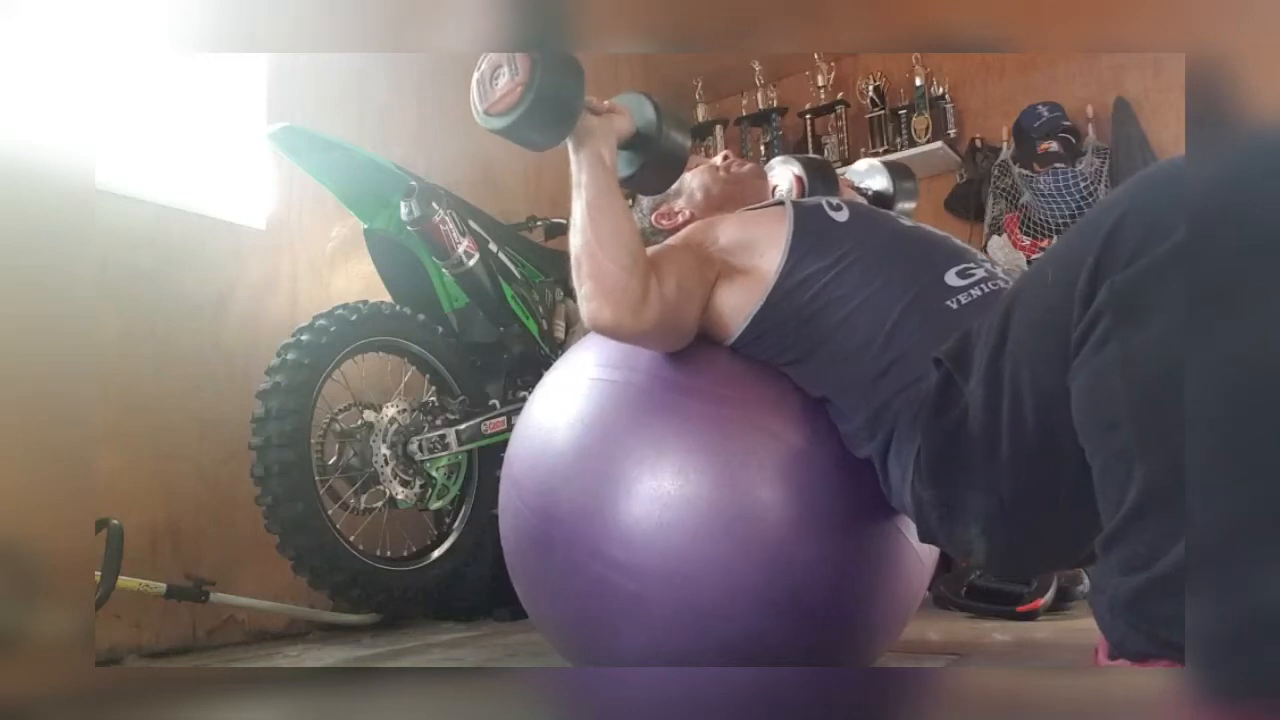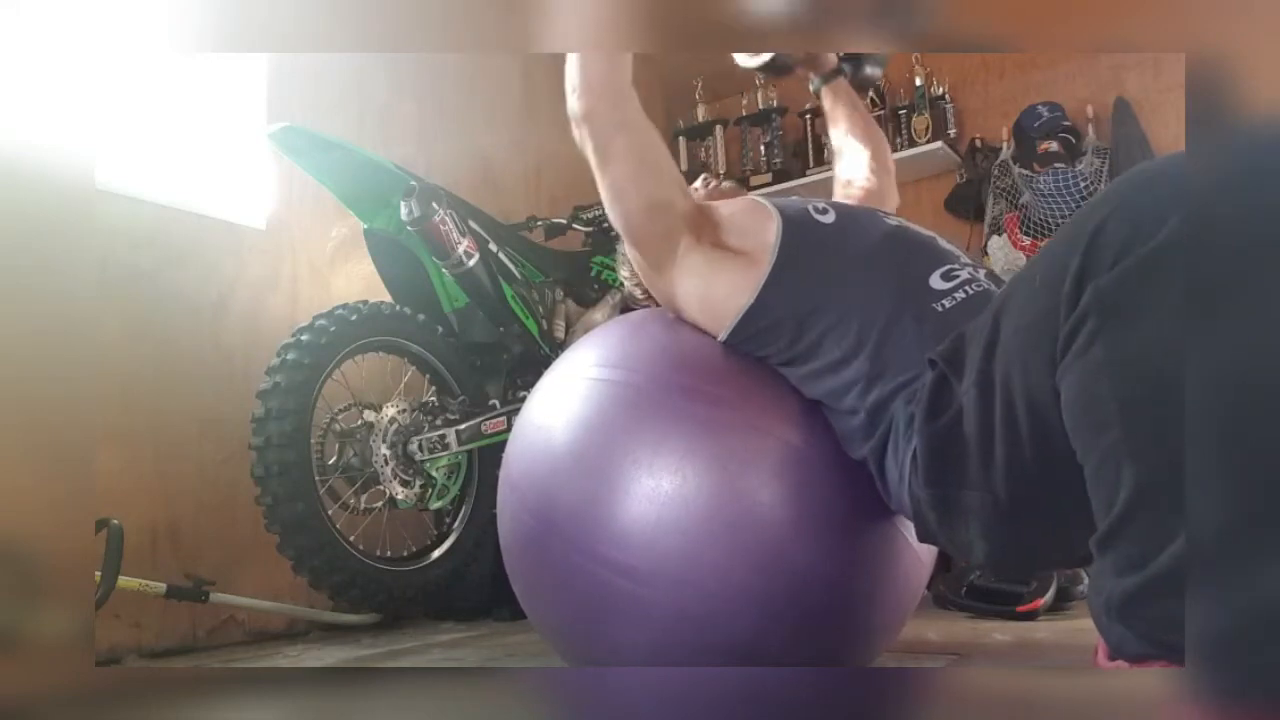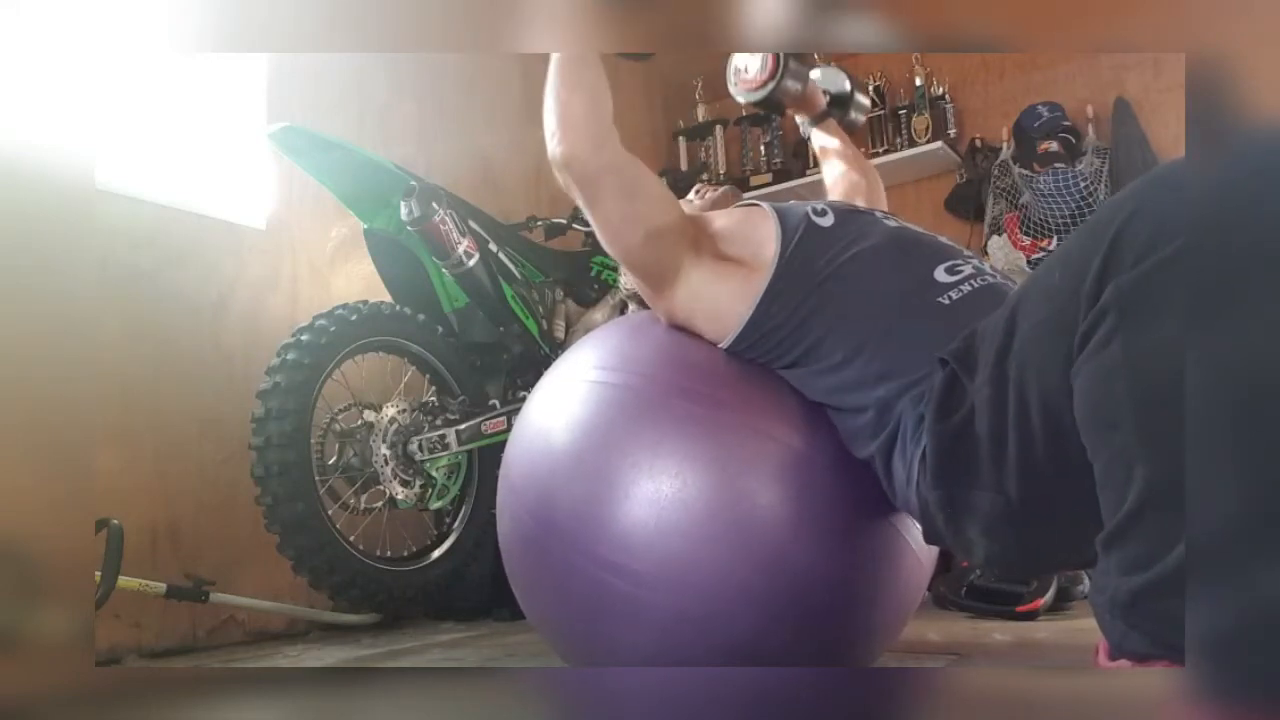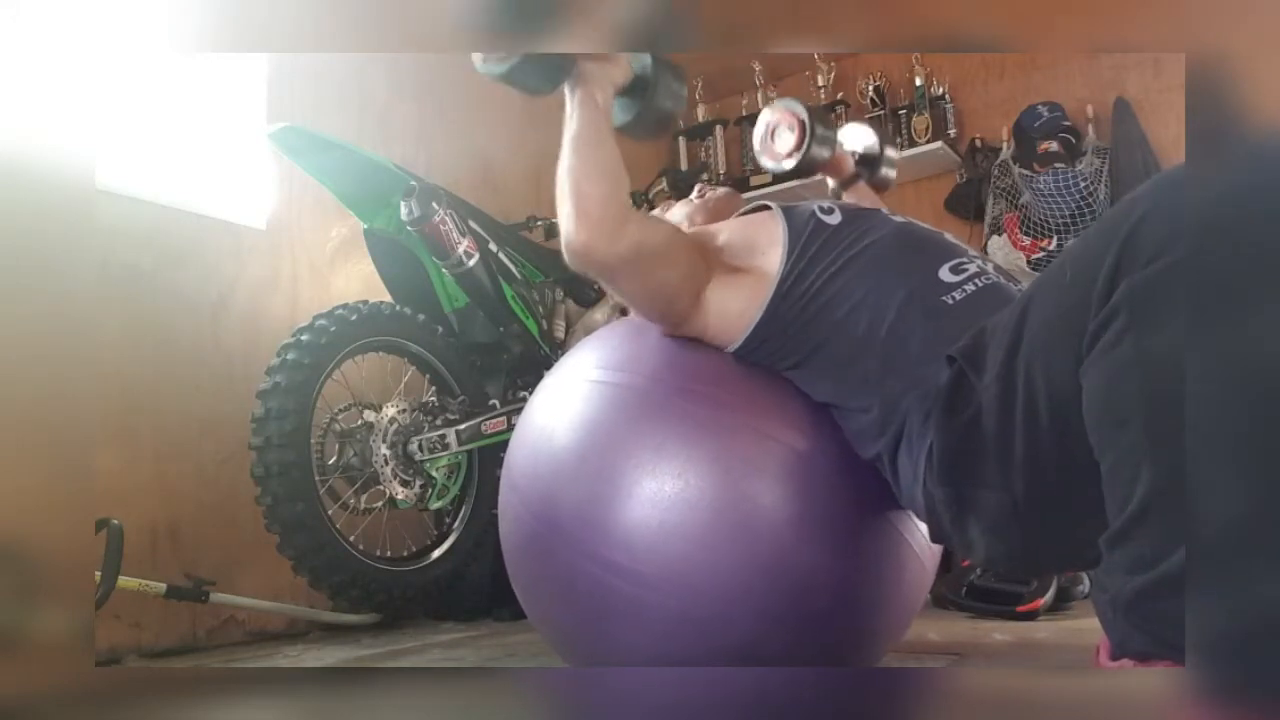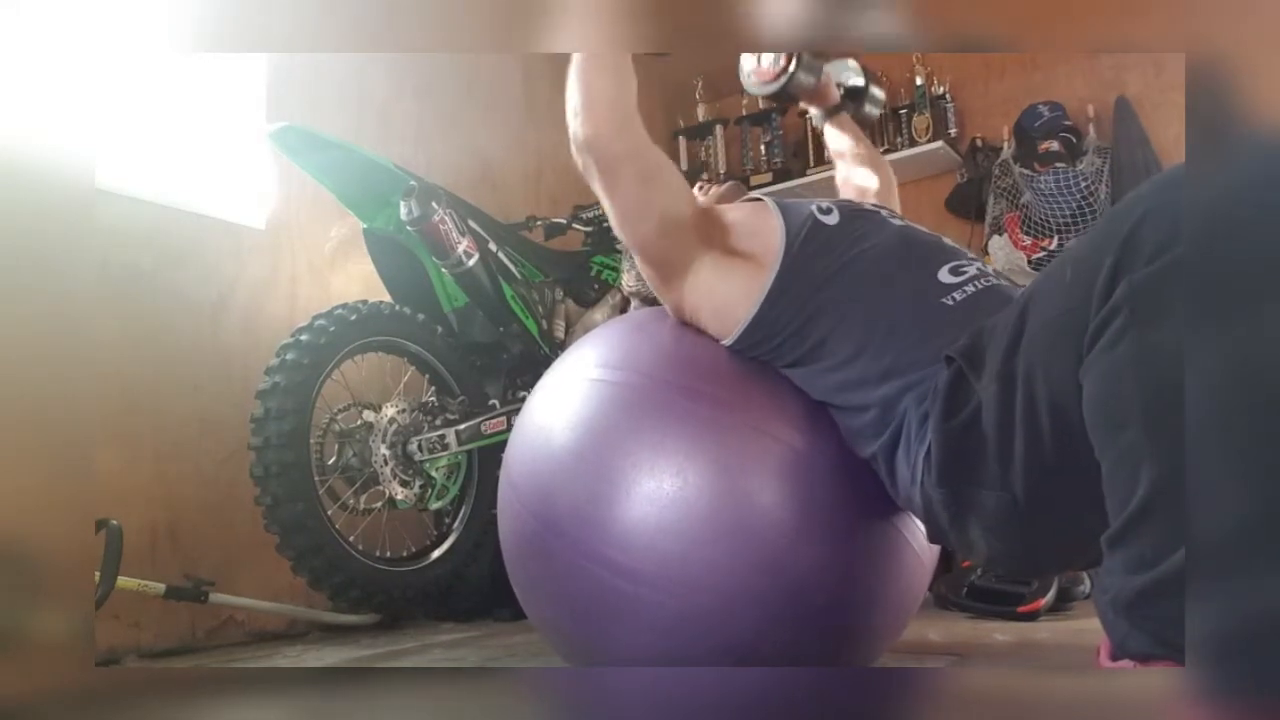
dt=1s
person 1, frame 1
left shoulder: (806, 239)
right shoulder: (703, 250)
right elbow: (617, 305)
left wrist: (854, 210)
right wrist: (593, 148)
right hip: (970, 428)
right knee: (1160, 216)
person 1, frame 2
left shoulder: (795, 235)
right shoulder: (685, 250)
left elbow: (870, 168)
right elbow: (601, 116)
left wrist: (826, 77)
right hip: (964, 433)
person 1, frame 3
left shoulder: (801, 223)
right shoulder: (683, 257)
left elbow: (854, 177)
right elbow: (582, 152)
left wrist: (813, 111)
right wrist: (575, 42)
right hip: (964, 424)
right knee: (1165, 213)
right ankle: (1148, 642)
person 1, frame 4
left shoulder: (785, 249)
right shoulder: (695, 269)
right elbow: (596, 234)
left wrist: (845, 181)
right wrist: (589, 93)
right hip: (979, 426)
right knee: (1184, 216)
right ankle: (1157, 642)
person 1, frame 5
left shoulder: (791, 236)
right shoulder: (691, 253)
left elbow: (873, 184)
right elbow: (604, 142)
left wrist: (829, 105)
right hip: (974, 426)
right ankle: (1151, 643)
